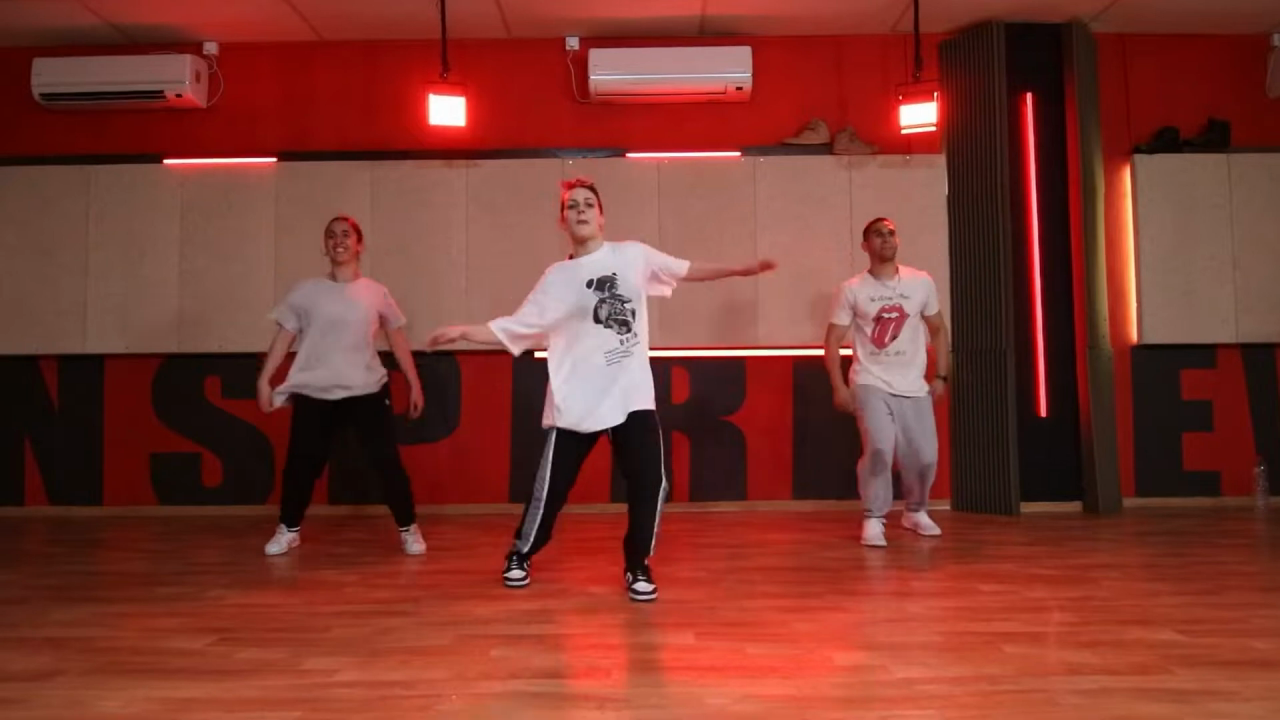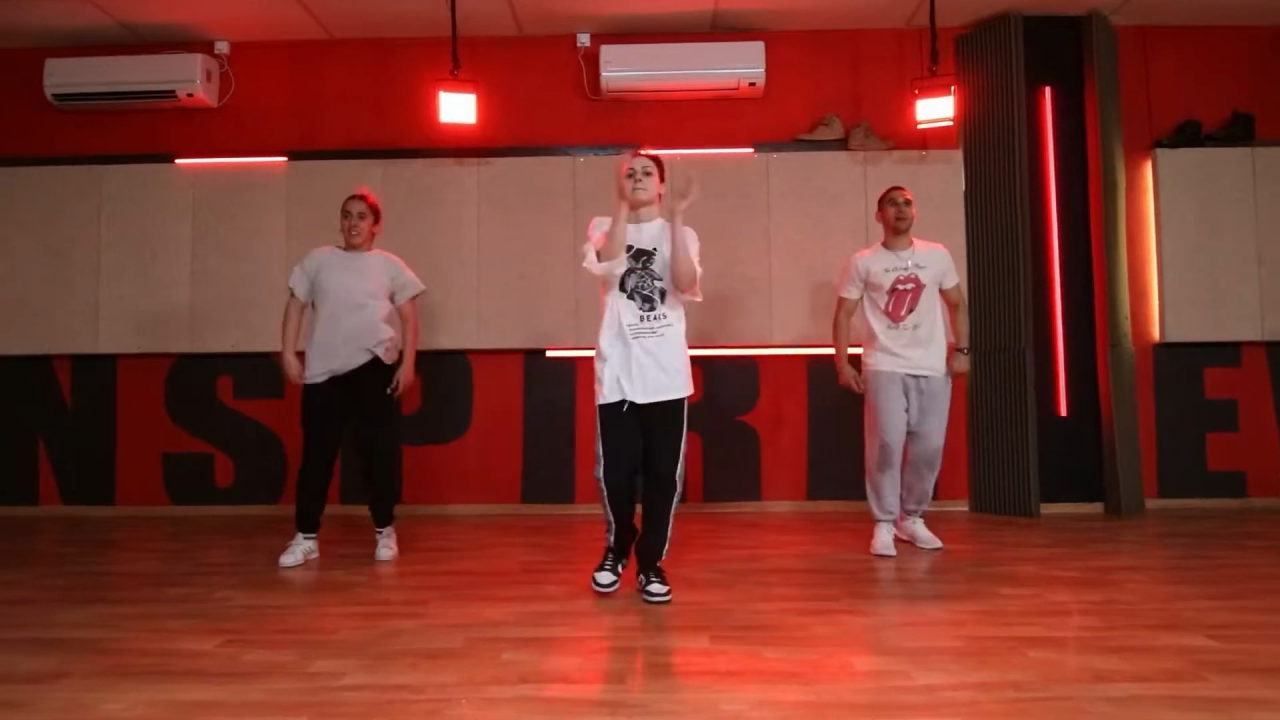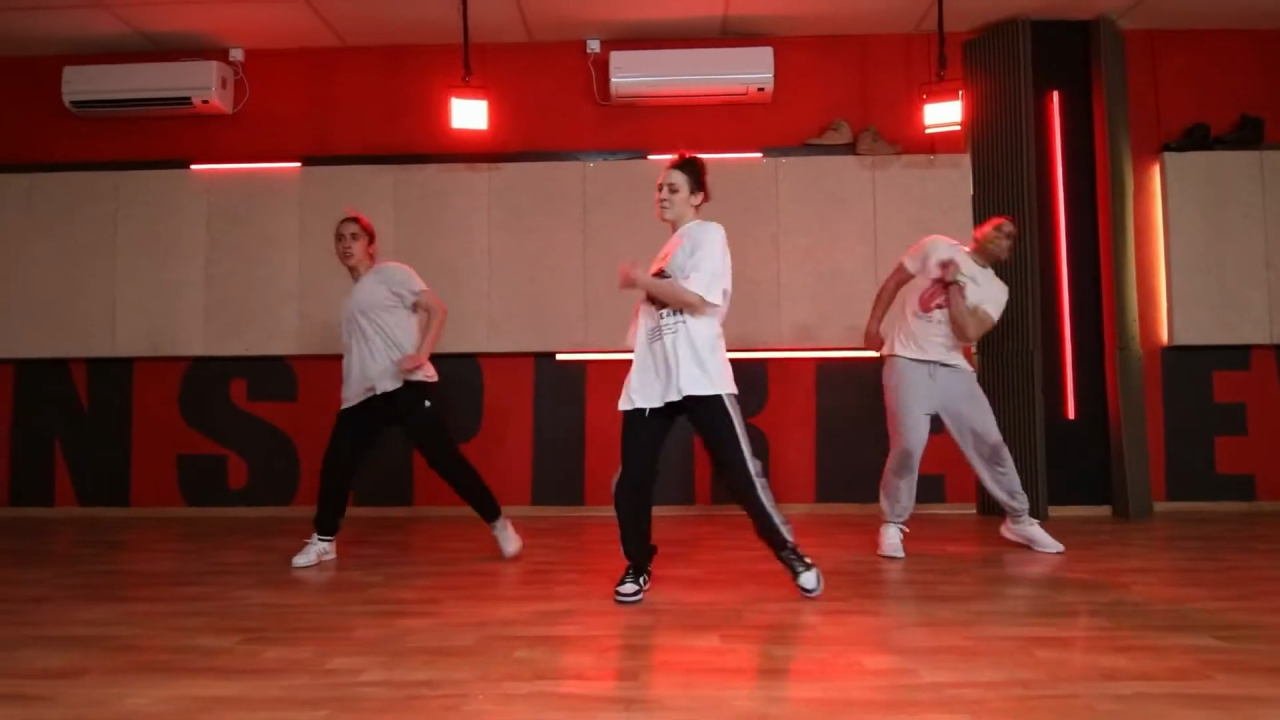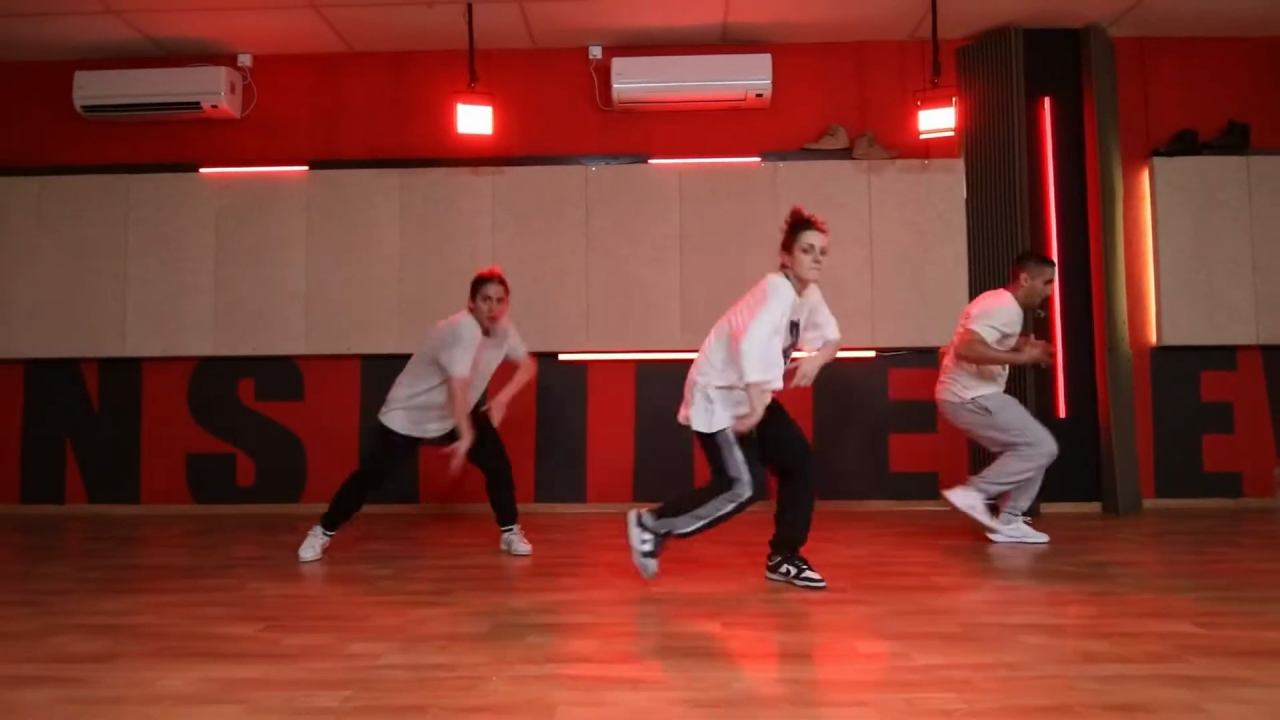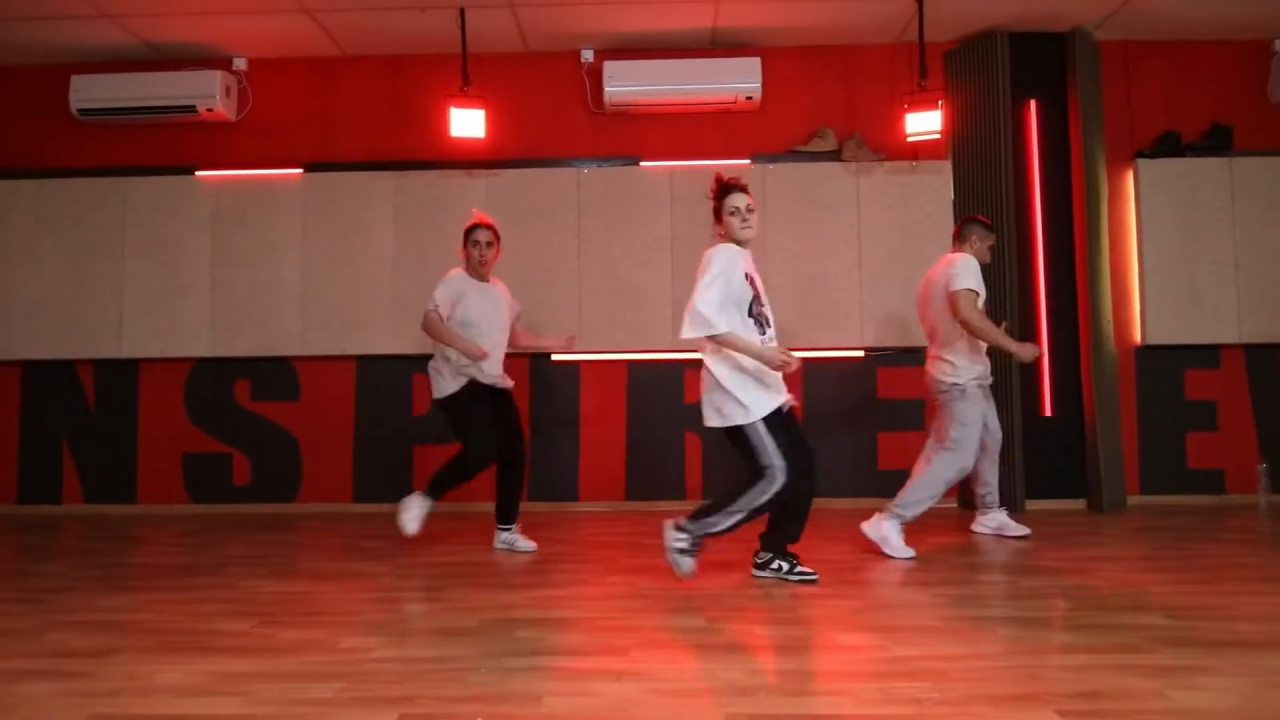
dt=0.5s
person 1, frame 1
left shoulder: (634, 254)
right shoulder: (558, 277)
left elbow: (684, 271)
right elbow: (518, 327)
left wrist: (738, 269)
right wrist: (464, 330)
left hip: (632, 394)
right hip: (576, 398)
left knee: (649, 481)
right knee: (551, 488)
left ankle: (636, 564)
right ankle: (520, 554)
person 1, frame 2
left shoulder: (680, 233)
right shoulder: (603, 227)
left elbow: (687, 286)
right elbow: (606, 264)
left wrist: (677, 219)
right wrist: (623, 206)
left hip: (667, 374)
right hip: (617, 372)
left knee: (664, 474)
right knee: (615, 471)
left ankle: (650, 564)
right ankle: (616, 552)
person 1, frame 3
left shoulder: (708, 235)
right shoulder: (665, 252)
left elbow: (699, 298)
left wrist: (643, 281)
left hip: (702, 378)
right hip: (648, 381)
left knee: (739, 469)
right knee: (631, 480)
left ankle: (788, 550)
right ankle: (637, 565)
person 1, frame 4
left shoulder: (810, 295)
right shoulder: (776, 289)
left elbow: (828, 339)
right elbow: (752, 348)
left wrist: (811, 364)
right wrist: (752, 409)
left hip: (755, 394)
right hip: (717, 397)
left knee: (799, 465)
right knee: (744, 486)
left ankle: (785, 556)
right ankle: (651, 526)
person 1, frame 5
left shoulder: (744, 260)
right shoulder: (722, 257)
right elbow: (704, 324)
left wrist: (775, 357)
right wrist: (759, 353)
left hip: (760, 387)
right hip: (738, 388)
left knee: (801, 466)
right knee: (777, 477)
left ankle: (772, 553)
right ankle: (688, 531)
person 2, frame 1
left shoulder: (377, 293)
right shoulder: (307, 291)
left elbow: (398, 338)
right elbow: (284, 334)
left wrist: (414, 384)
right wrist: (265, 378)
left hip: (367, 393)
right hip: (315, 395)
left knee: (388, 464)
right knee: (300, 468)
left ankle: (408, 527)
right ankle: (289, 528)
person 2, frame 2
left shoulder: (390, 265)
right shoulder: (318, 260)
left elbow: (408, 315)
right elbow: (295, 305)
left wrist: (408, 361)
right wrist: (289, 353)
left hip: (374, 368)
right hip: (323, 370)
left knee: (380, 453)
right knee: (317, 456)
left ankle: (385, 531)
right ankle: (306, 537)
person 2, frame 3
left shoulder: (391, 273)
right shoulder: (354, 294)
left elbow: (436, 309)
left wrist: (420, 354)
left hip: (408, 386)
right hip: (365, 394)
left knee: (445, 458)
right knee: (336, 463)
left ankle: (498, 522)
right ankle: (323, 540)
person 2, frame 4
left shoulder: (504, 330)
right shoulder: (461, 328)
left elbow: (528, 366)
right elbow: (458, 385)
left wrist: (502, 398)
right wrist: (465, 435)
left hip: (459, 411)
right hip: (407, 414)
left knee: (497, 462)
right knee: (370, 476)
left ankle: (510, 531)
right ankle: (324, 531)
person 2, frame 5
left shoulder: (502, 293)
right shoulder: (455, 280)
left elbow: (513, 338)
right elbow: (430, 321)
left wrist: (555, 342)
right wrist: (463, 344)
left hip: (494, 385)
right hip: (459, 385)
left knee: (514, 457)
right knee: (482, 449)
left ankle: (506, 529)
right ankle: (422, 499)
person 3, frame 1
left shoulder: (921, 282)
right shoulder: (851, 290)
left elbow: (938, 329)
right elbow: (833, 341)
left wrist: (940, 374)
right wrist: (838, 385)
left hip: (913, 387)
right hip: (870, 384)
left knee: (924, 457)
right knee: (880, 449)
left ankle: (915, 511)
right ankle: (873, 517)
person 3, frame 2
left shoulder: (937, 255)
right shoulder: (862, 262)
left elbow: (958, 305)
right elbow: (843, 315)
left wrist: (961, 350)
right wrist: (843, 364)
left hip: (933, 368)
right hip: (883, 367)
left knee: (929, 446)
right knee: (887, 443)
left ankle: (911, 519)
right ankle: (883, 524)
person 3, frame 3
left shoulder: (996, 289)
right shoulder: (934, 248)
left elbow: (969, 335)
right elbow: (895, 281)
left wrist: (955, 284)
right wrist: (874, 322)
left hip: (952, 368)
right hip: (906, 361)
left knee: (989, 441)
right knee: (908, 444)
left ankle: (1019, 521)
right ankle: (892, 524)
person 3, frame 4
left shoulder: (998, 300)
right shoulder: (1002, 308)
right elbow: (967, 350)
left wrist: (1023, 348)
right wrist: (1020, 357)
left hip: (976, 394)
right hip: (971, 397)
left knee: (1035, 443)
right knee: (1041, 448)
left ankle: (1009, 521)
right ankle: (973, 493)
person 3, frame 5
left shoulder: (938, 274)
right shoulder: (963, 263)
right elbow: (966, 313)
left wrist: (994, 340)
right wrist: (1013, 345)
left hip: (967, 378)
right hip: (960, 381)
left knee: (987, 441)
right knee: (955, 456)
left ankle: (989, 513)
right ankle: (886, 521)
